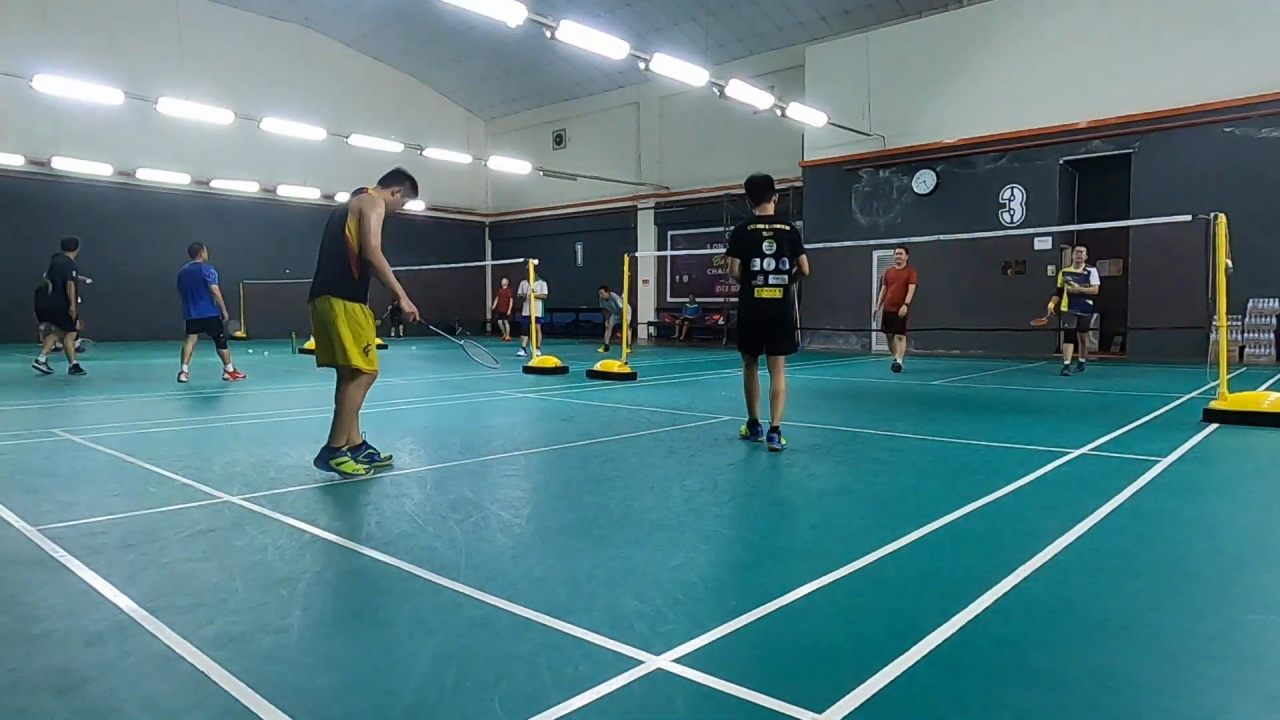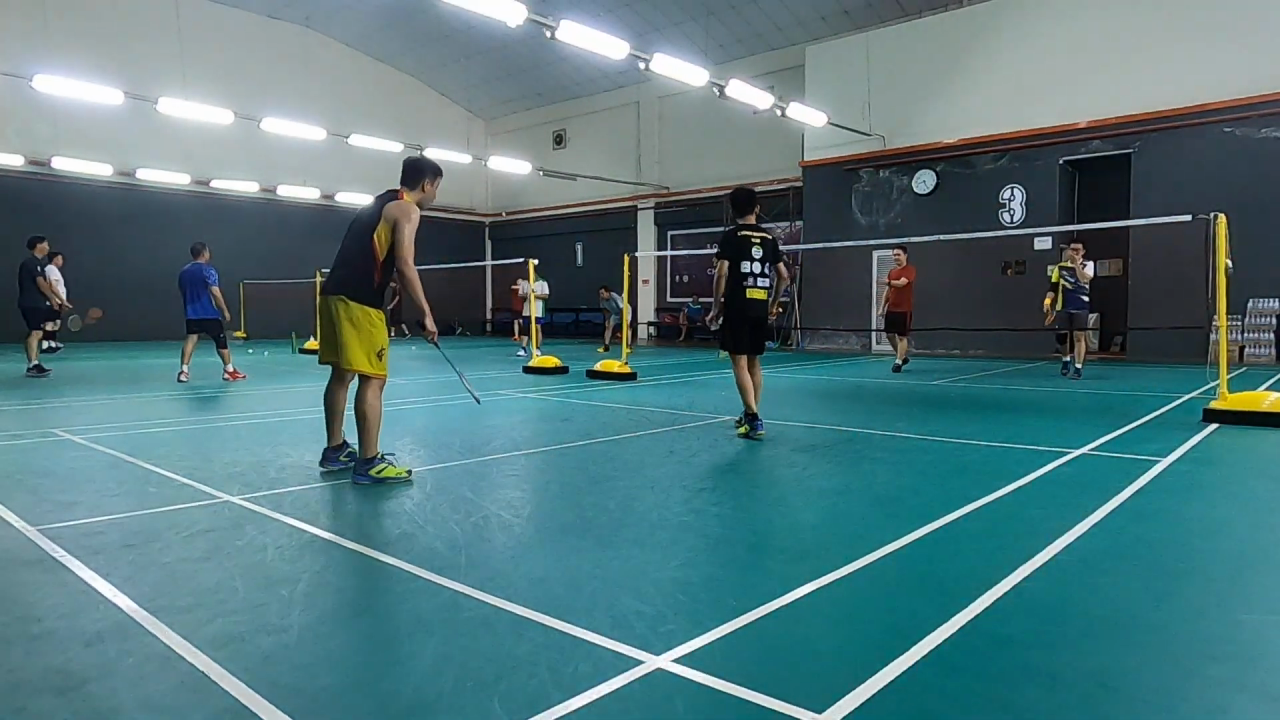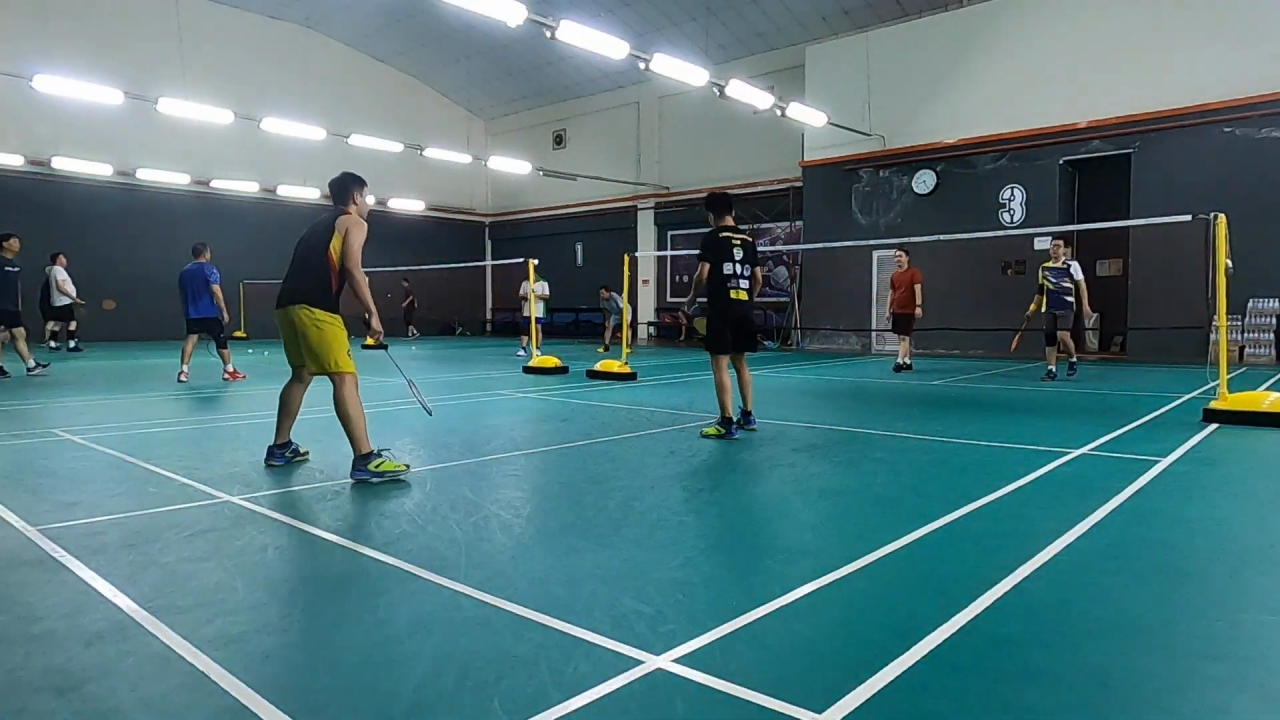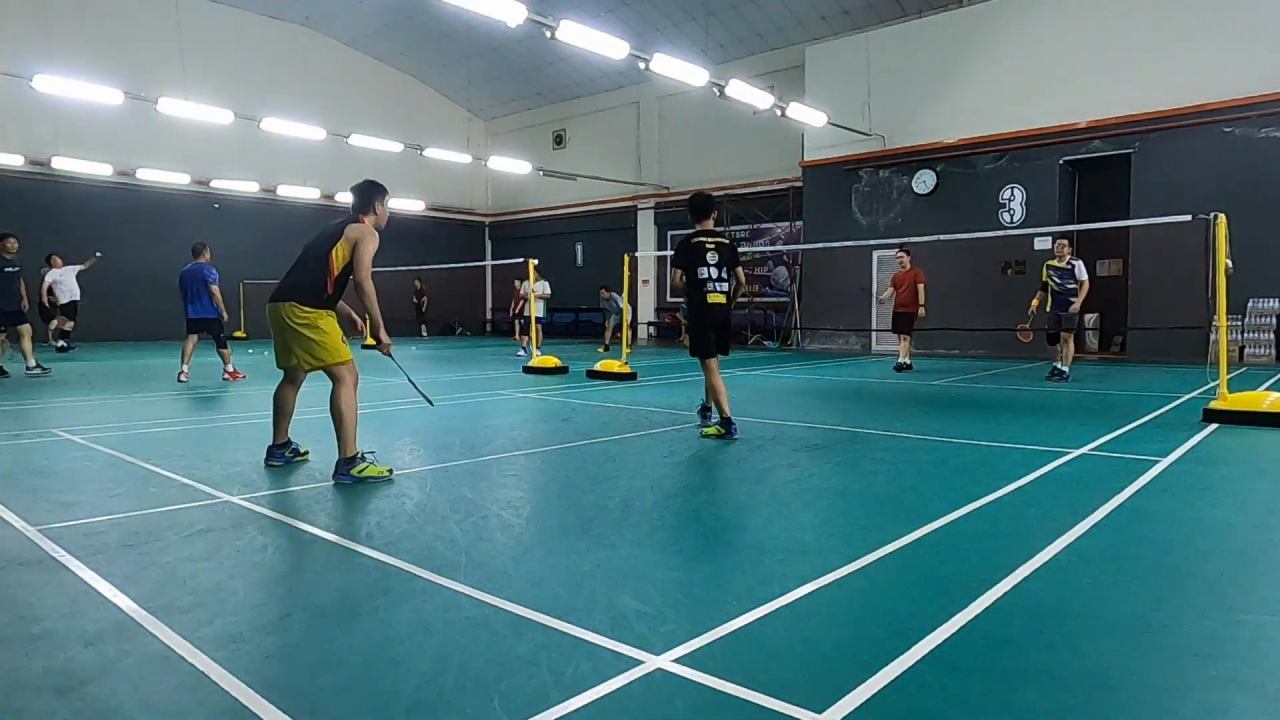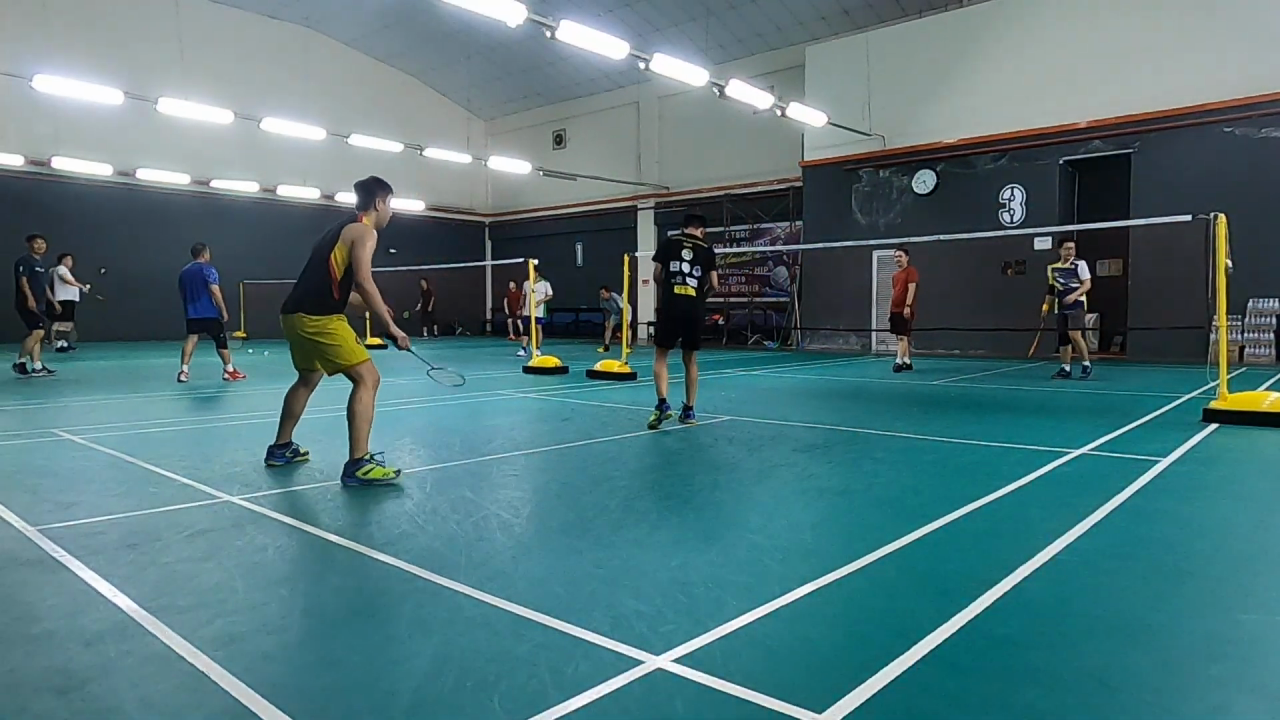
dt=0.7s
person 1, frame 1
left shoulder: (352, 204)
right shoulder: (372, 202)
right elbow: (372, 253)
right wrist: (402, 297)
left hip: (325, 296)
right hip: (343, 298)
left knee: (350, 375)
right knee: (363, 372)
left ankle: (354, 446)
right ankle: (333, 451)
person 1, frame 2
left shoulder: (378, 205)
right shoulder: (407, 209)
right elbow: (404, 265)
right wrist: (426, 314)
left hip: (335, 294)
right hip: (359, 302)
left knee: (341, 374)
right knee: (373, 379)
left ankle: (335, 448)
right ankle: (368, 463)
person 1, frame 3
left shoulder: (320, 224)
right shoulder: (354, 223)
right elbow: (353, 269)
right wrist: (373, 314)
left hip: (287, 305)
right hip: (315, 308)
left knee: (301, 375)
right knee: (345, 379)
left ankle: (280, 447)
right ankle: (365, 459)
person 1, frame 4
left shoulder: (338, 229)
right shoulder: (367, 233)
right elbow: (362, 280)
left wrist: (350, 315)
right wrist: (380, 328)
left hip: (280, 305)
right hip: (304, 309)
left knee: (294, 375)
right knee: (346, 377)
left ankle: (279, 447)
right ankle: (349, 462)
person 1, frame 5
left shoulder: (341, 228)
right shoulder: (364, 231)
right elbow: (364, 282)
left wrist: (372, 308)
right wrist: (390, 326)
left hip: (295, 313)
right hip: (317, 317)
left knee: (309, 378)
right knee: (367, 379)
left ankle: (281, 447)
right ankle: (358, 462)
person 2, frame 1
left shoulder: (741, 231)
right shoulder: (789, 230)
left elbow: (734, 272)
right elbow: (804, 270)
left hip: (751, 306)
right hip: (781, 307)
left knee: (751, 365)
right knee: (777, 369)
left ankle: (754, 425)
right ankle: (775, 431)
person 2, frame 2
left shoulder: (731, 236)
right shoulder: (769, 239)
left elbow: (721, 273)
right elbow: (783, 276)
left wrist: (716, 306)
right wrist: (774, 305)
left hip: (738, 308)
right hip: (761, 308)
left knee: (740, 364)
right knee: (754, 362)
left ankle: (753, 418)
right ankle: (750, 415)
person 2, frame 3
left shoulder: (713, 237)
right shoulder: (748, 240)
left elbow: (703, 274)
right elbow: (758, 279)
left wrist: (692, 296)
left hip: (721, 309)
right hip: (743, 308)
left knee: (720, 365)
right knee: (740, 362)
left ankle: (727, 423)
right ankle: (747, 415)
person 2, frame 4
left shoulder: (687, 244)
right shoulder: (727, 243)
left elbow: (676, 282)
right elbow: (741, 281)
left hip: (701, 312)
right hip: (723, 311)
left knee: (710, 366)
right knee: (711, 362)
left ankle: (727, 422)
right ankle: (707, 409)
person 2, frame 5
left shoulder: (668, 243)
right shoulder: (706, 249)
left elbow: (657, 275)
right elbow: (714, 284)
left hip: (670, 305)
right hip: (695, 308)
left knee: (661, 357)
right knee: (690, 359)
left ankle: (662, 403)
right ankle: (689, 410)
